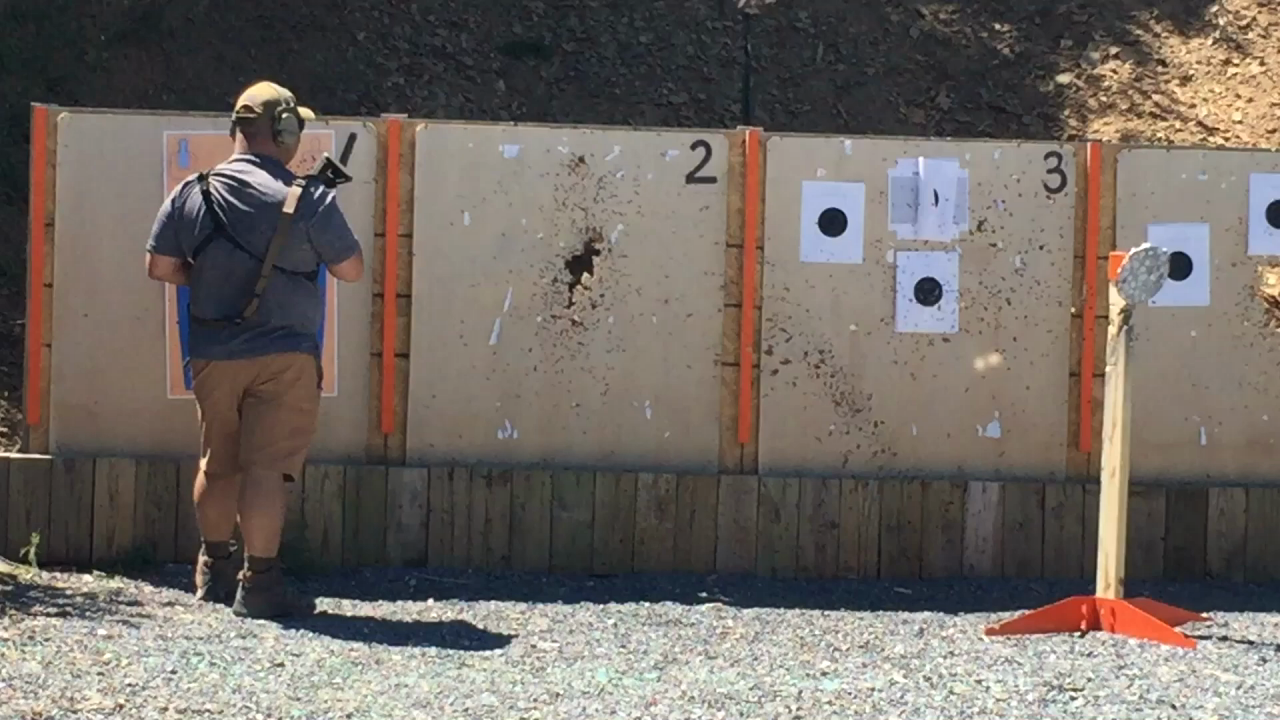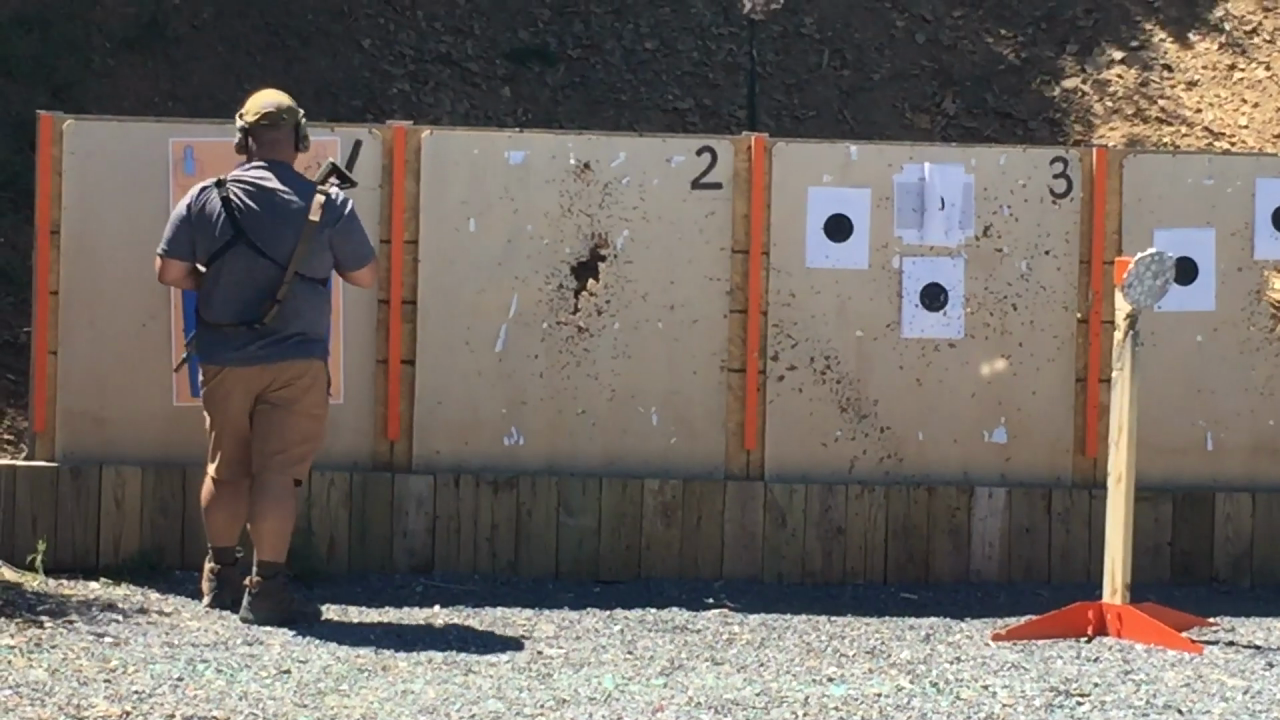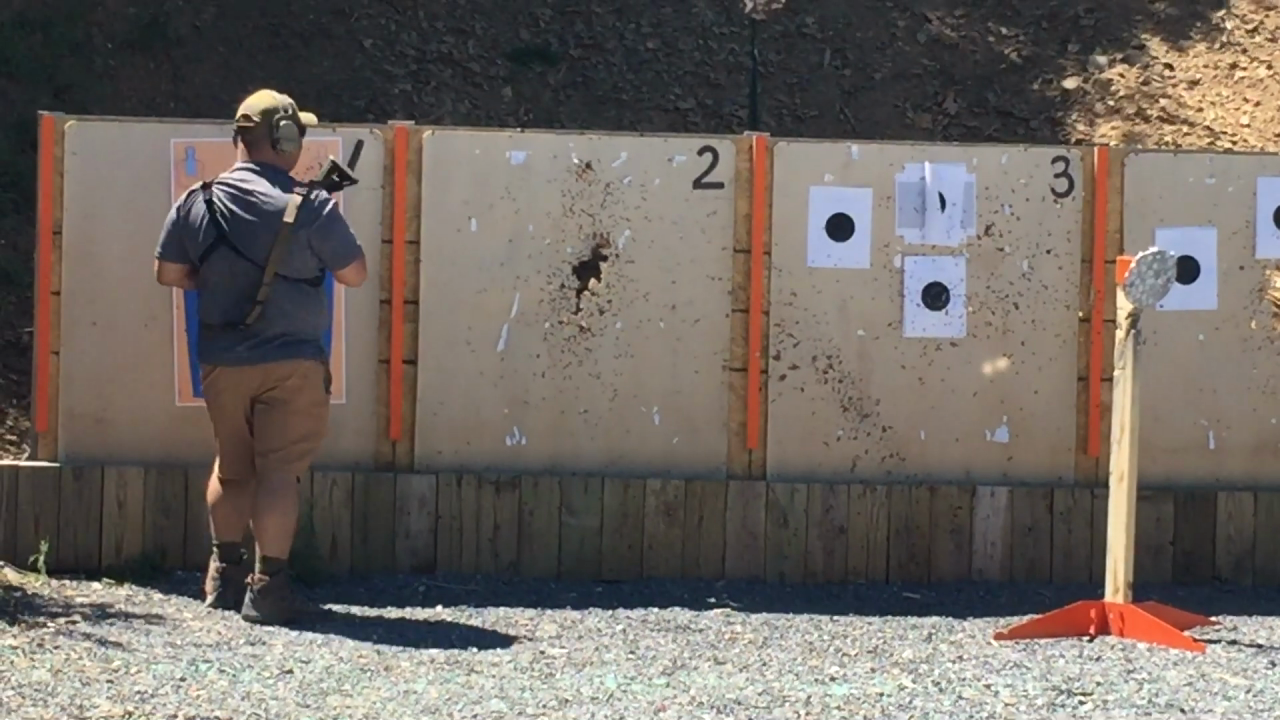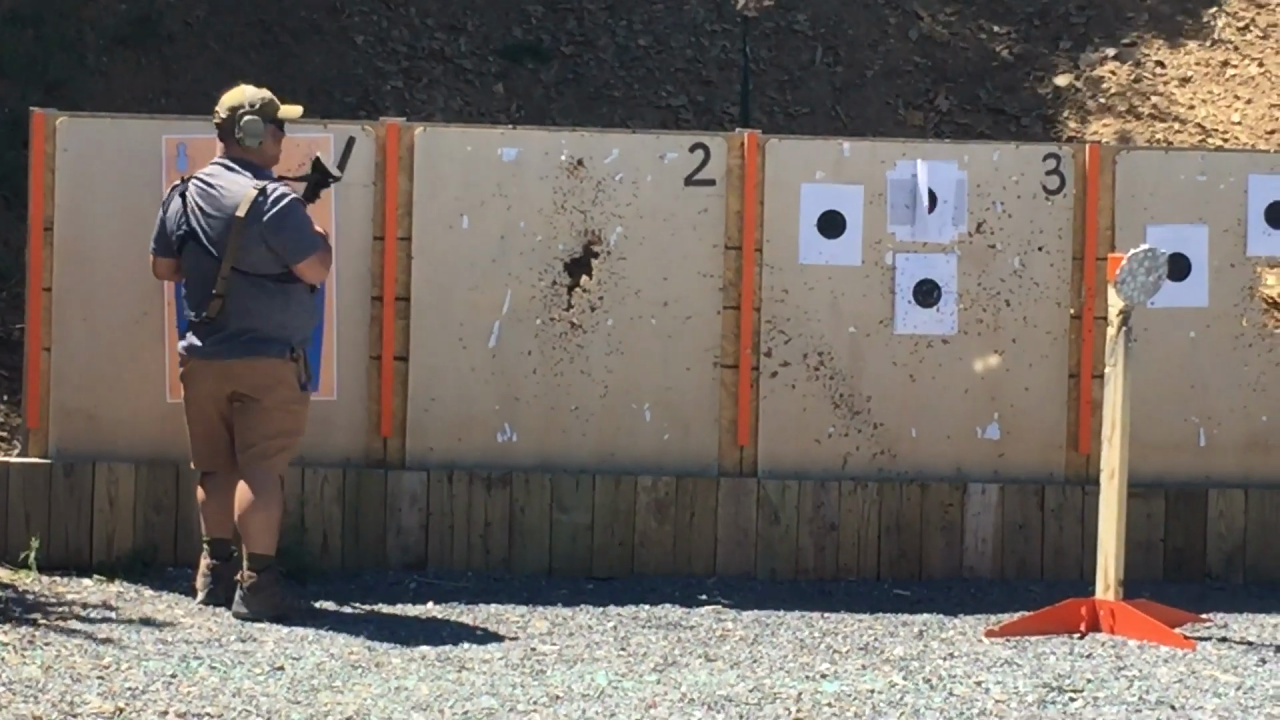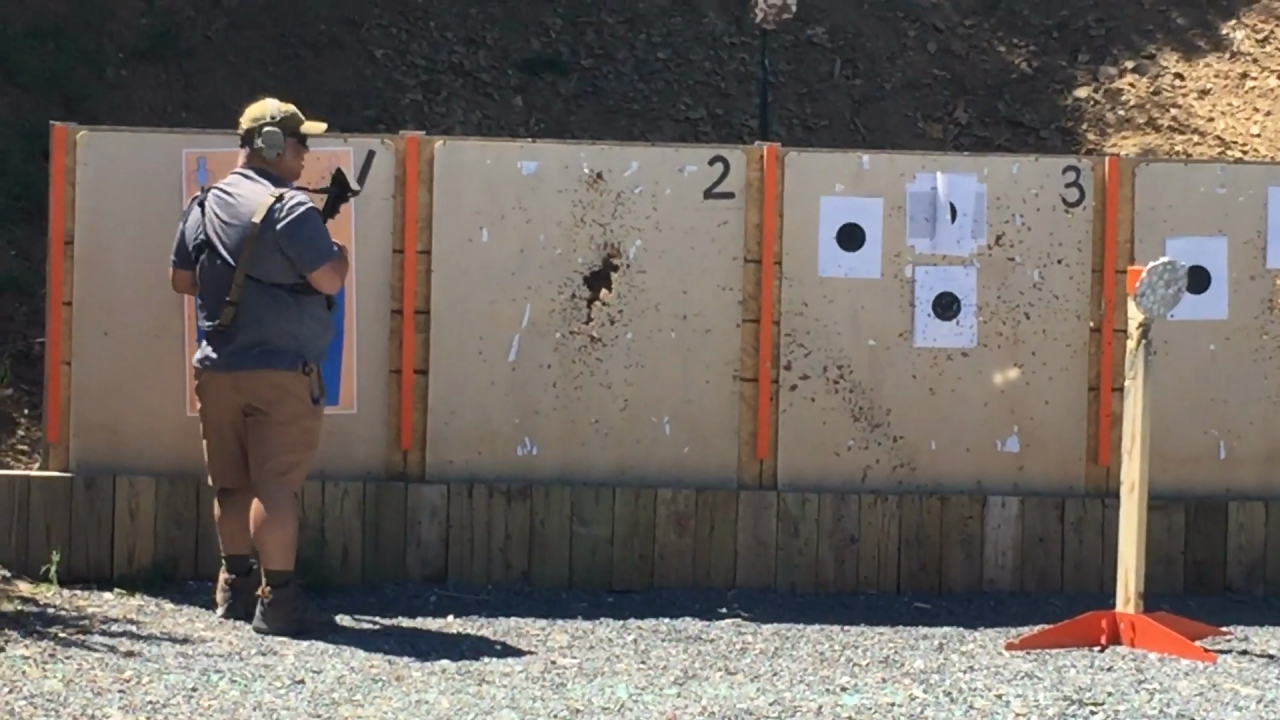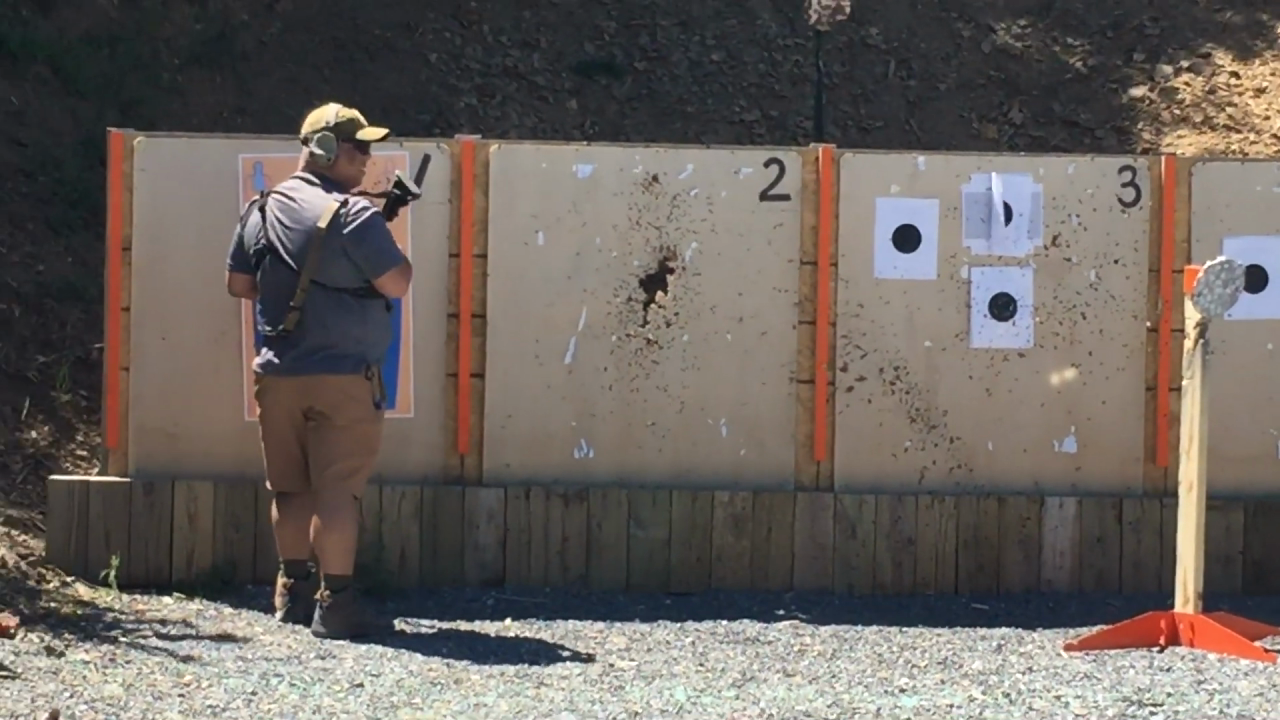
dt=0.5s
person 1, frame 1
left shoulder: (191, 193)
right shoulder: (308, 198)
left elbow: (160, 268)
right elbow: (352, 270)
left hip: (213, 354)
right hip: (283, 356)
left knee: (218, 465)
right knee: (266, 469)
left ankle: (214, 572)
right ankle: (259, 585)
person 1, frame 2
left shoulder: (205, 198)
right shoulder: (329, 205)
left elbow: (169, 272)
right elbow: (366, 277)
left hip: (224, 361)
right hip: (294, 361)
left knee: (225, 470)
right knee: (275, 475)
left ankle: (220, 578)
right ankle: (266, 591)
person 1, frame 3
left shoulder: (198, 201)
right shoulder: (310, 205)
left elbow: (168, 273)
right elbow: (355, 274)
right wrist: (326, 245)
left hip: (222, 360)
right hip: (291, 361)
left knee: (232, 468)
right knee: (278, 471)
left ankle: (224, 576)
right ankle: (267, 588)
person 1, frame 4
left shoulder: (182, 195)
right shoulder: (273, 199)
left elbow: (164, 267)
right elbow: (316, 271)
right wrist: (319, 238)
left hip: (204, 356)
right hip: (268, 358)
left knee: (217, 466)
right knee: (261, 468)
left ankle: (216, 573)
right ankle: (257, 586)
person 1, frame 5
left shoulder: (203, 205)
right shoulder: (291, 208)
left elbow: (182, 280)
right elbow: (331, 280)
right wrist: (338, 250)
left hip: (218, 367)
right hip: (281, 370)
left knee: (233, 483)
right knee: (276, 485)
left ankle: (235, 587)
right ankle: (277, 600)
person 1, frame 6
left shoulder: (260, 209)
right shoulder: (353, 214)
left elbow: (238, 285)
right elbow: (396, 284)
right wrist: (396, 252)
left hip: (279, 372)
right hip: (343, 375)
left knee: (291, 487)
right knee: (337, 489)
left ankle: (293, 592)
right ankle: (335, 605)
